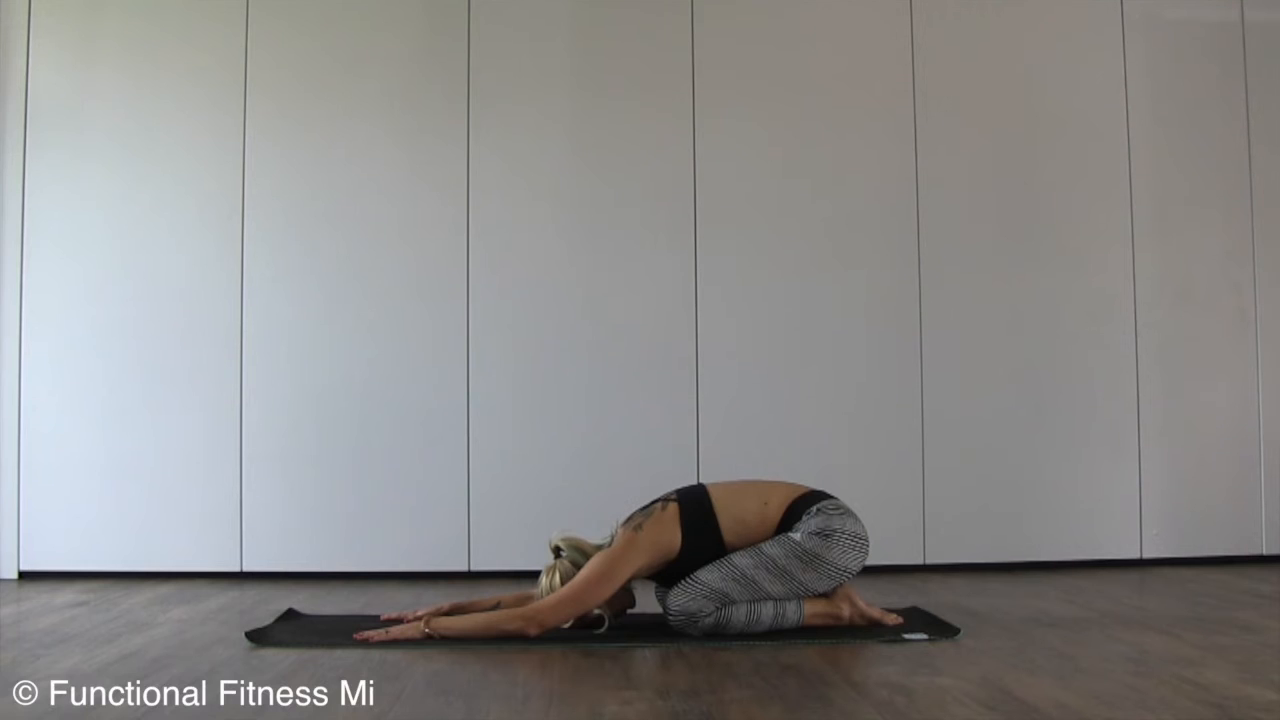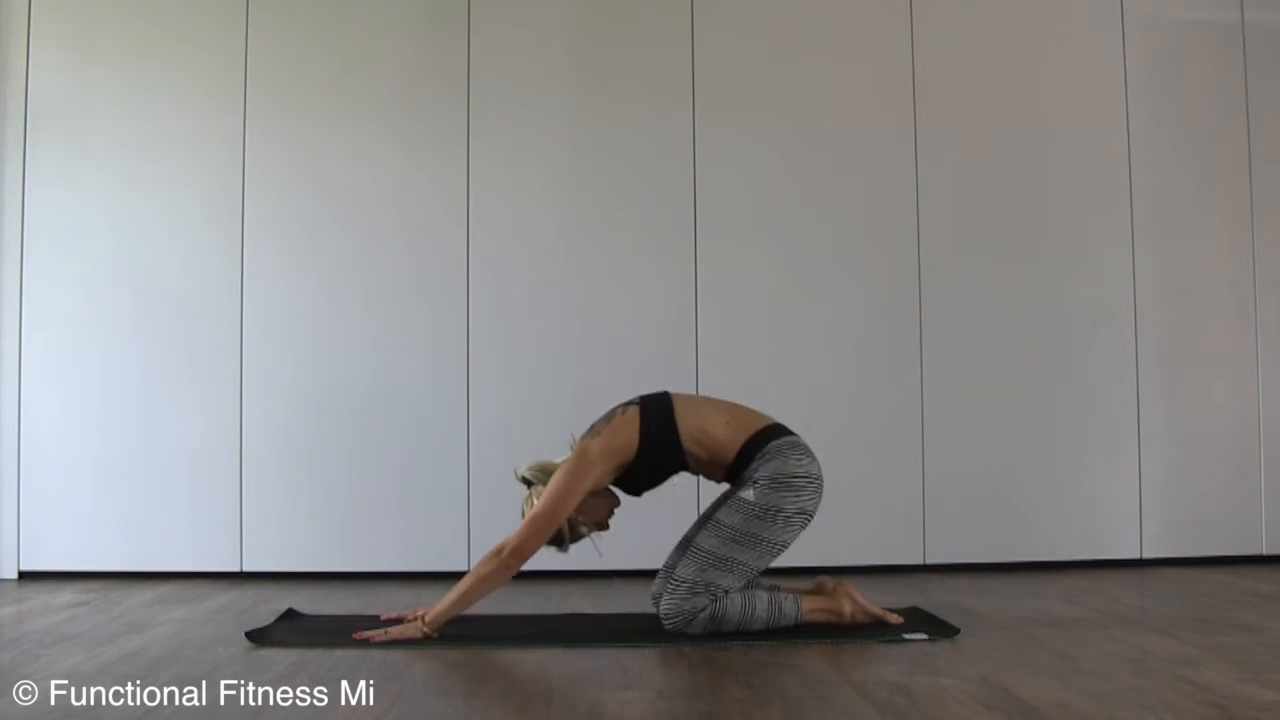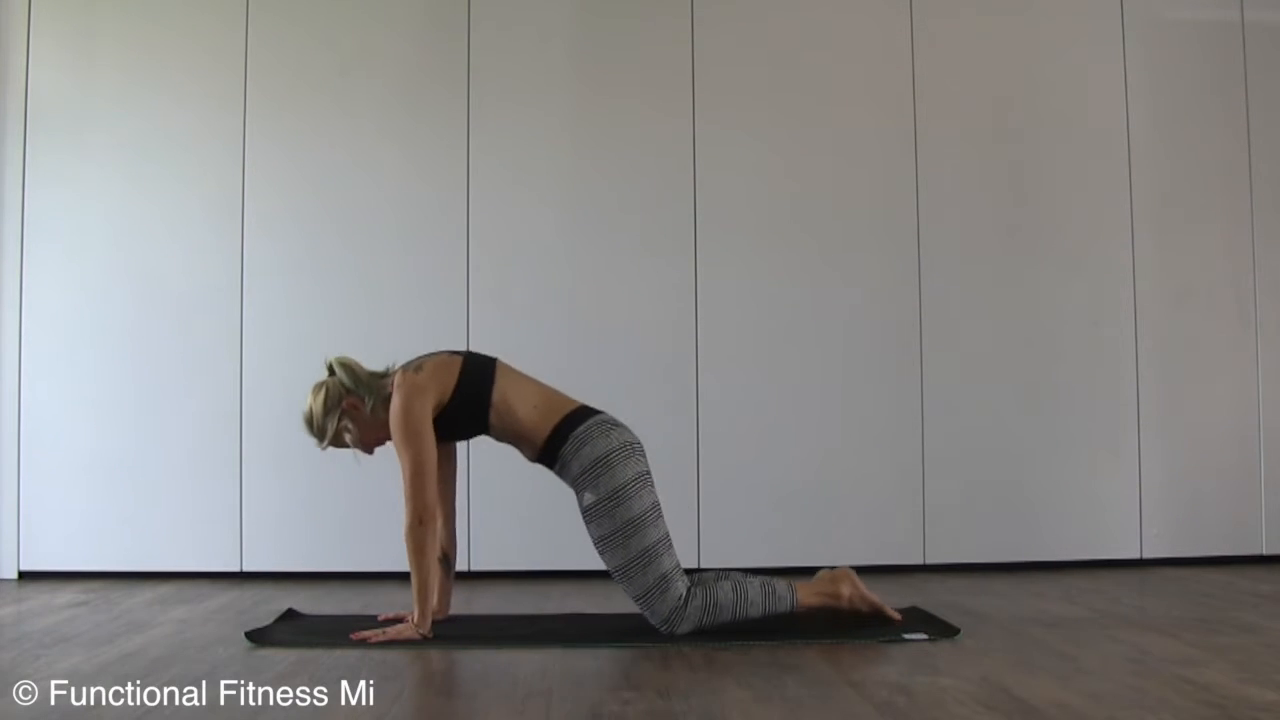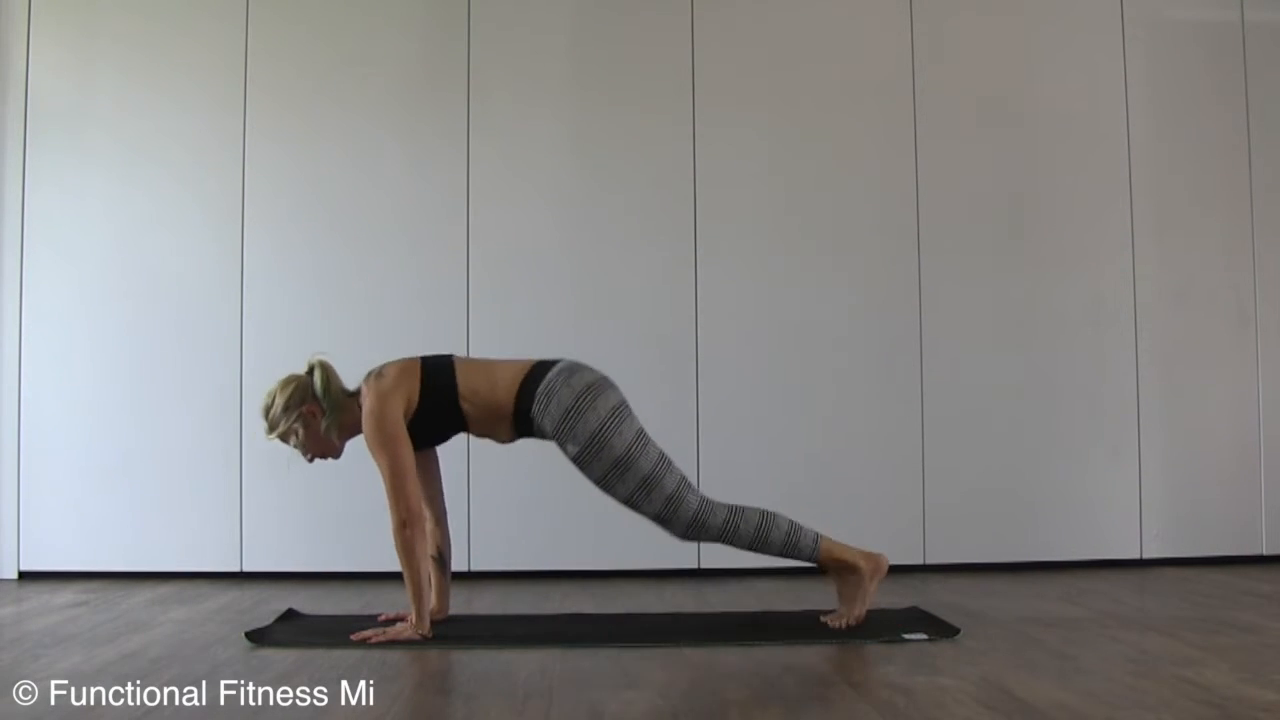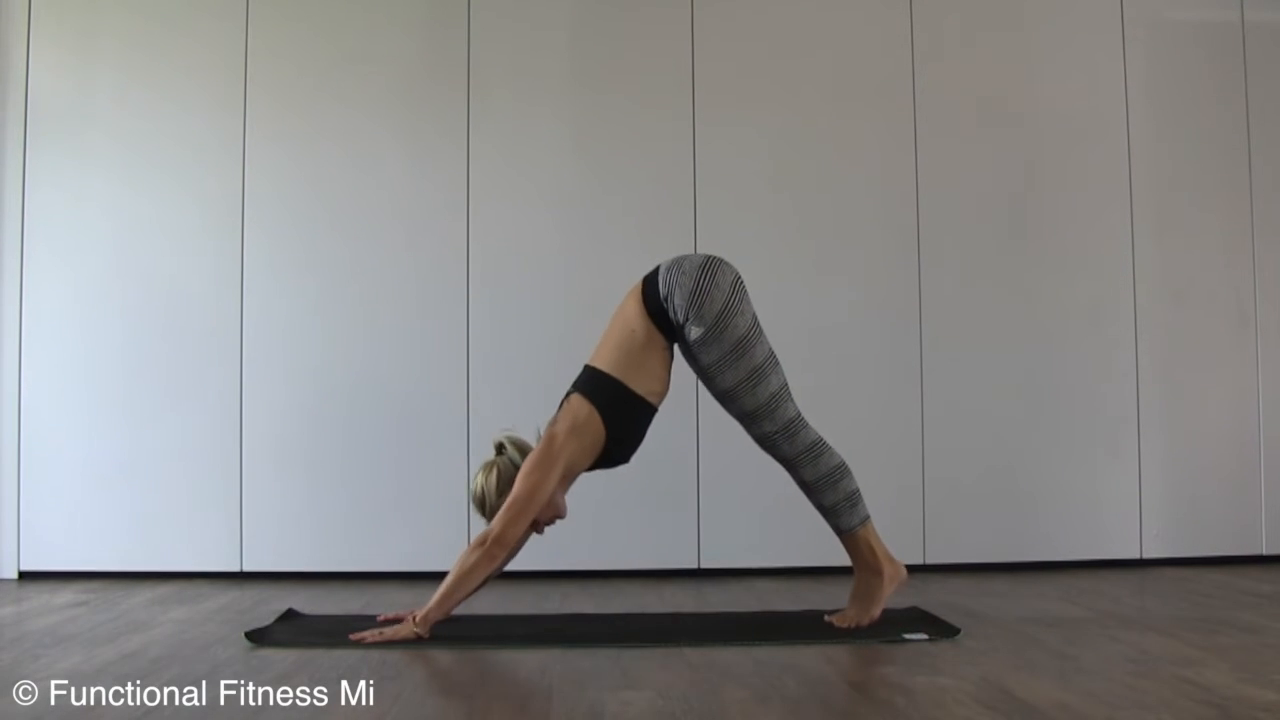
dt=1s
person 1, frame 1
left shoulder: (629, 552)
right shoulder: (632, 543)
left elbow: (532, 620)
right elbow: (538, 596)
left wrist: (428, 628)
right wrist: (446, 606)
left hip: (828, 531)
right hip: (811, 527)
left knee: (688, 608)
right knee: (676, 592)
left ankle: (832, 609)
right ankle: (825, 594)
person 1, frame 2
left shoulder: (586, 461)
right shoulder: (597, 461)
left elbow: (511, 555)
right elbow: (515, 549)
left wrist: (428, 624)
right wrist: (436, 609)
left hip: (783, 475)
right hip: (770, 474)
left knee: (681, 610)
right knee: (674, 593)
left ankle: (830, 608)
right ankle: (819, 595)
person 1, frame 3
left shoulder: (407, 394)
right shoulder: (429, 401)
left elbow: (422, 519)
right elbow: (441, 515)
left wrist: (419, 620)
right wrist: (436, 603)
left hip: (596, 456)
right hip: (599, 450)
left knee: (671, 610)
right knee: (667, 594)
left ankle: (826, 591)
right ankle: (820, 588)
person 1, frame 4
left shoulder: (376, 404)
right shoulder: (400, 409)
left elbow: (409, 520)
right elbow: (432, 513)
left wrist: (418, 617)
right wrist: (437, 602)
left hip: (571, 401)
right hip: (567, 398)
left knee: (690, 513)
right knee: (689, 515)
left ankle: (852, 559)
right ankle: (838, 556)
person 1, frame 5
left shoulder: (558, 452)
right shoulder: (557, 451)
left elbow: (492, 545)
right elbow: (498, 546)
left wrist: (421, 622)
right wrist: (429, 610)
left hip: (693, 289)
right hip: (682, 299)
left knee: (783, 432)
right knee: (779, 437)
left ankle: (876, 562)
right ankle: (870, 561)
